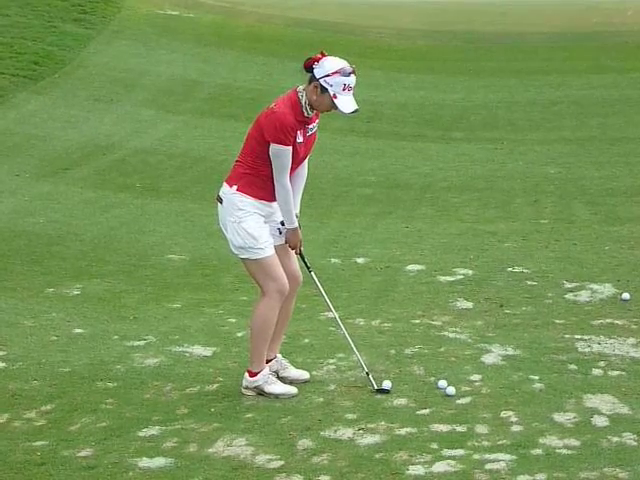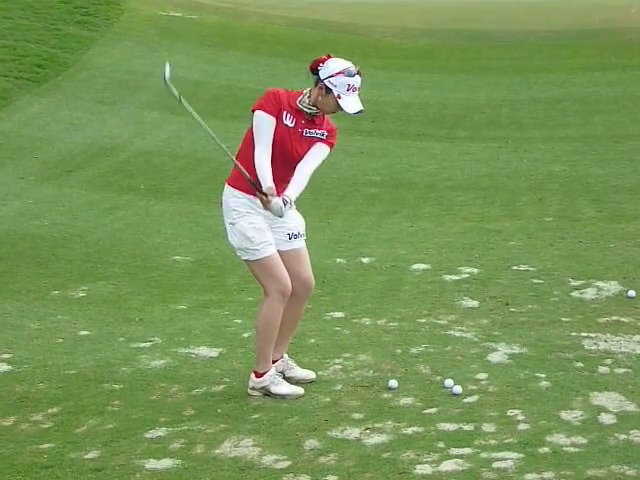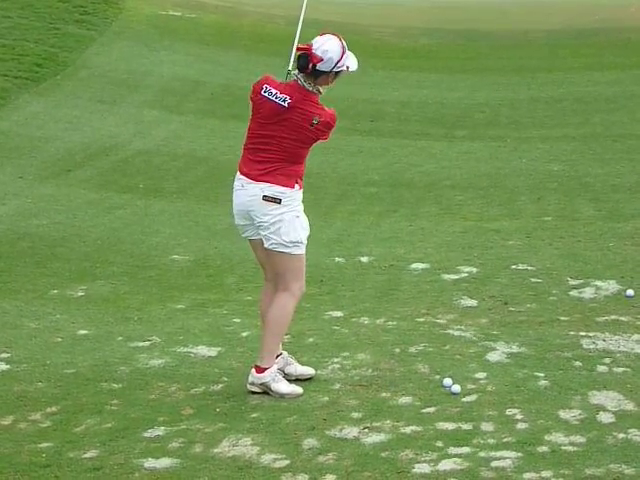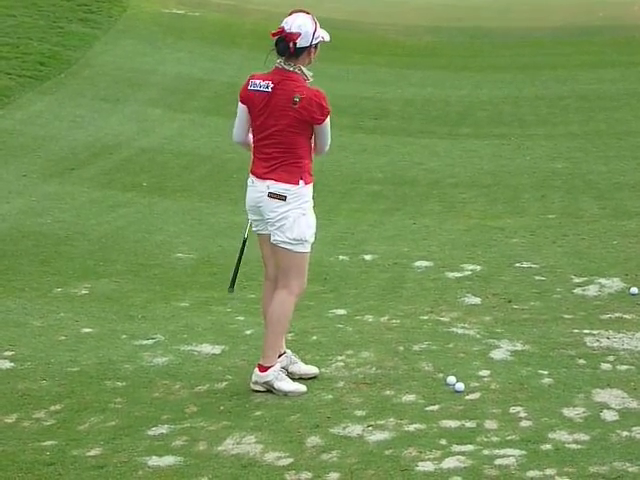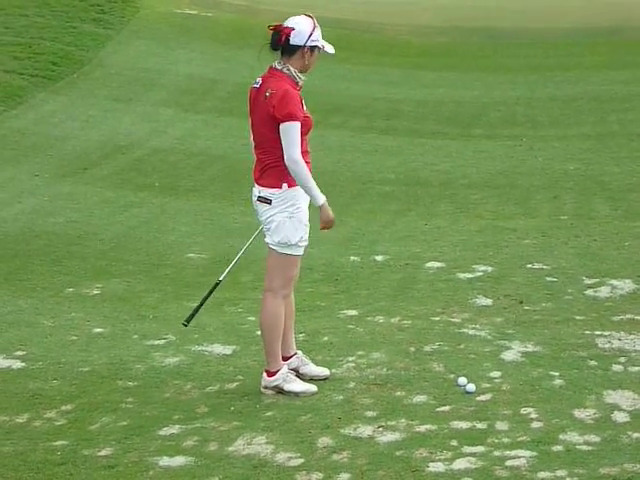
dt=1s
person 1, frame 1
left shoulder: (310, 111)
right shoulder: (282, 117)
left elbow: (300, 167)
right elbow: (282, 178)
left wrist: (292, 218)
right wrist: (292, 227)
left hip: (267, 205)
right hip: (242, 204)
left knee: (293, 280)
right knee: (275, 287)
left ankle: (272, 359)
right ankle: (254, 375)
person 1, frame 2
left shoulder: (326, 132)
right shoulder: (275, 100)
left elbow: (305, 169)
right elbow: (260, 151)
left wrist: (284, 199)
right wrist: (267, 188)
left hip: (280, 206)
right hip: (244, 203)
left knee: (304, 285)
right knee: (279, 288)
left ankle: (278, 359)
right ankle: (261, 375)
person 1, frame 3
left shoulder: (263, 87)
right shoulder: (324, 119)
left hip: (245, 190)
right hip: (278, 200)
left knee: (273, 280)
right knee: (291, 287)
left ankle: (275, 355)
right ankle: (262, 371)
person 1, frame 4
left shoulder: (252, 85)
right shoulder: (313, 98)
left elbow: (239, 137)
right elbow: (322, 147)
left hip: (258, 189)
right hip: (289, 196)
left knee: (274, 279)
right knee: (291, 285)
left ankle: (279, 355)
right ankle: (265, 370)
person 1, frame 5
left shoulder: (264, 83)
right shoulder: (286, 94)
right elbow: (292, 160)
right wrist: (321, 203)
left hip: (271, 191)
right hip: (285, 197)
left knee: (286, 282)
right knee: (278, 288)
left ankle: (290, 356)
right ankle: (274, 374)
